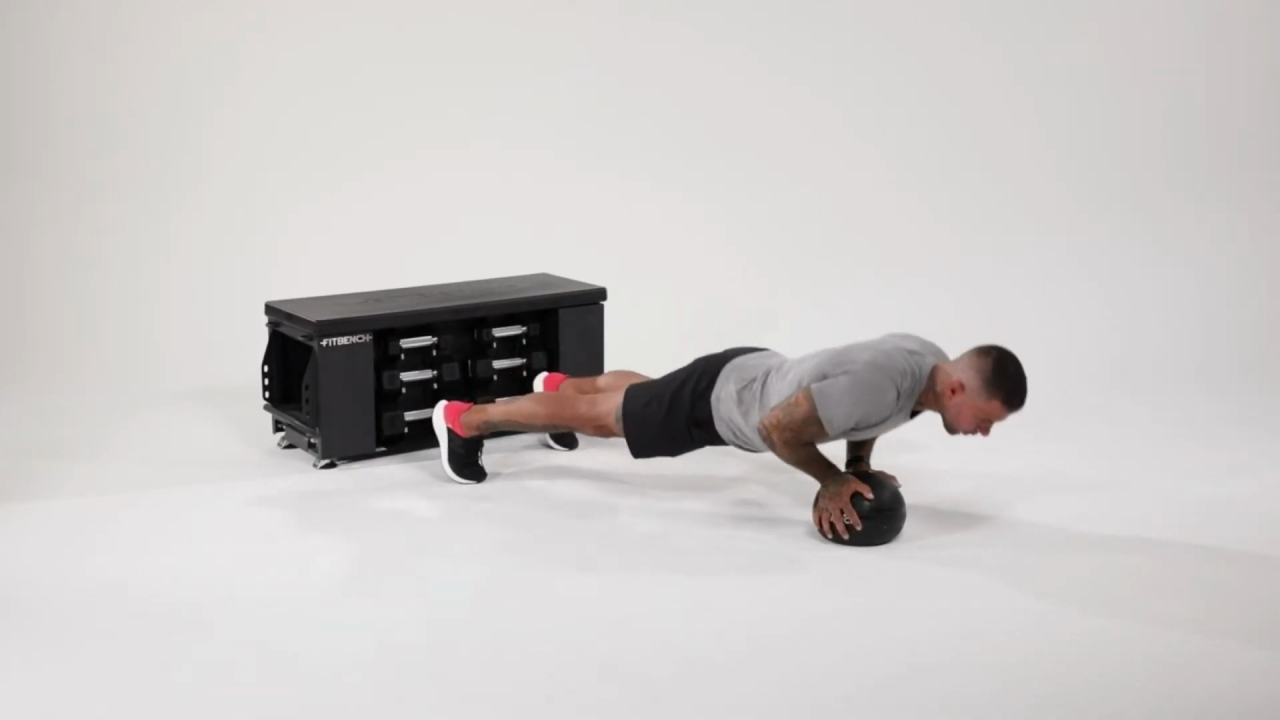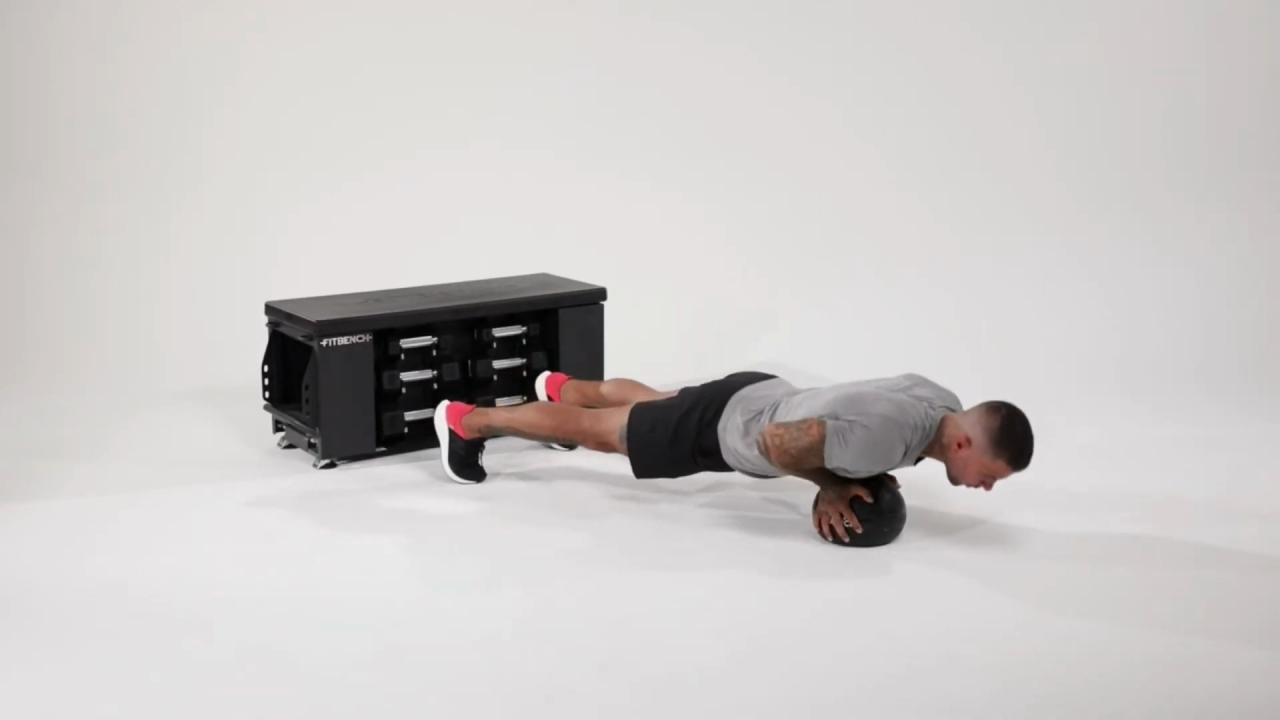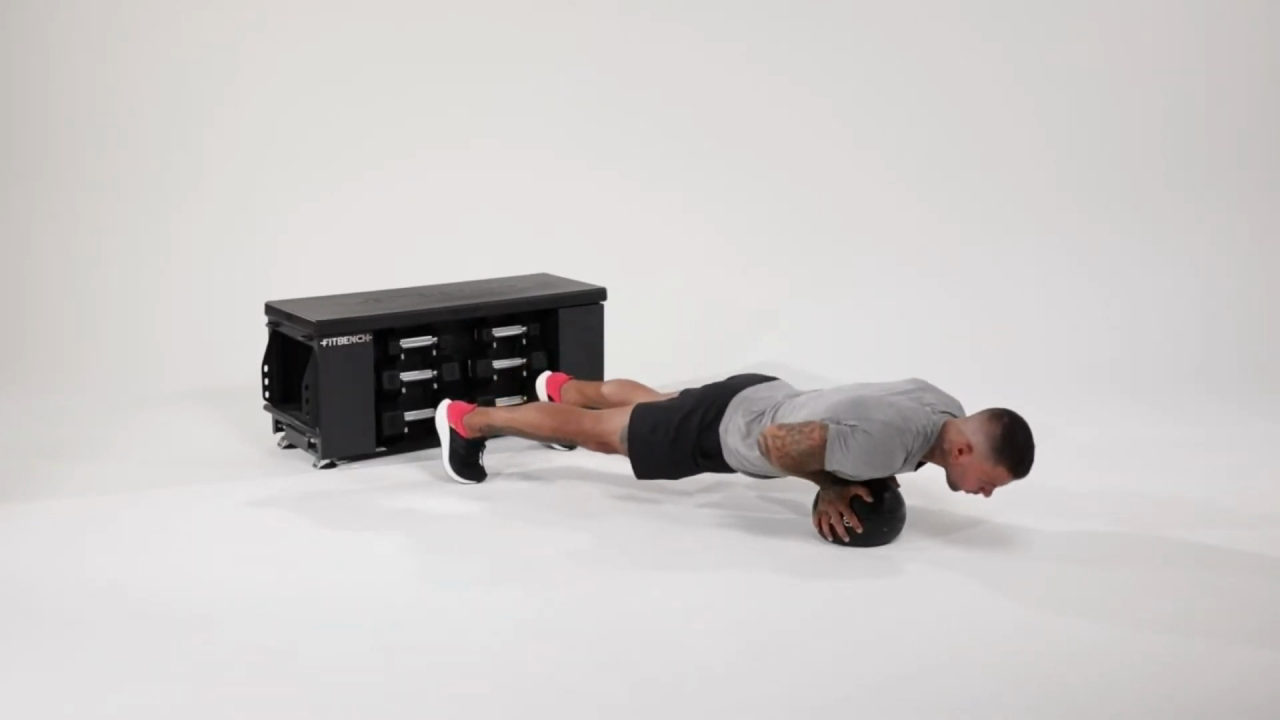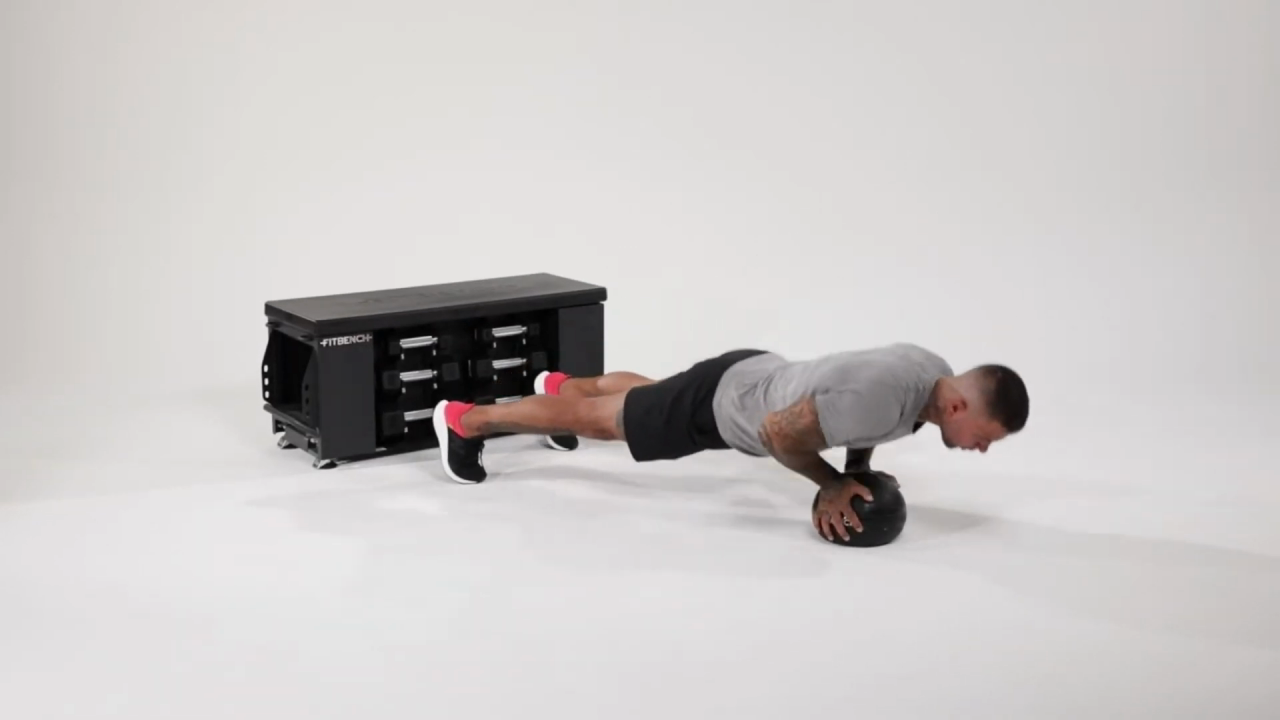
dt=0.3s
person 1, frame 1
left shoulder: (929, 364)
right shoulder: (879, 386)
right elbow: (776, 428)
left wrist: (860, 467)
right wrist: (833, 483)
left hip: (752, 375)
right hip: (717, 402)
left knee: (638, 389)
right knee: (600, 418)
left ankle: (559, 383)
right ankle: (464, 420)
person 1, frame 2
left shoulder: (943, 406)
right shoulder: (885, 438)
right elbow: (776, 443)
left wrist: (862, 469)
right wrist: (832, 486)
left hip: (758, 396)
right hip: (723, 429)
left knee: (651, 401)
right knee: (601, 432)
left ankle: (560, 388)
right ankle: (465, 420)
person 1, frame 3
left shoulder: (944, 409)
right shoulder: (887, 446)
right elbow: (777, 443)
left wrist: (853, 470)
right wrist: (831, 484)
left hip: (760, 397)
right hip: (725, 430)
left knee: (650, 402)
right knee: (601, 433)
left ankle: (562, 387)
right ankle: (466, 419)
person 1, frame 4
left shoulder: (933, 376)
right shoulder: (878, 399)
right elbow: (775, 433)
left wrist: (858, 469)
right wrist: (833, 486)
left hip: (752, 377)
right hip: (720, 404)
left knee: (640, 392)
right knee: (600, 421)
left ankle: (560, 383)
right ankle: (463, 420)
